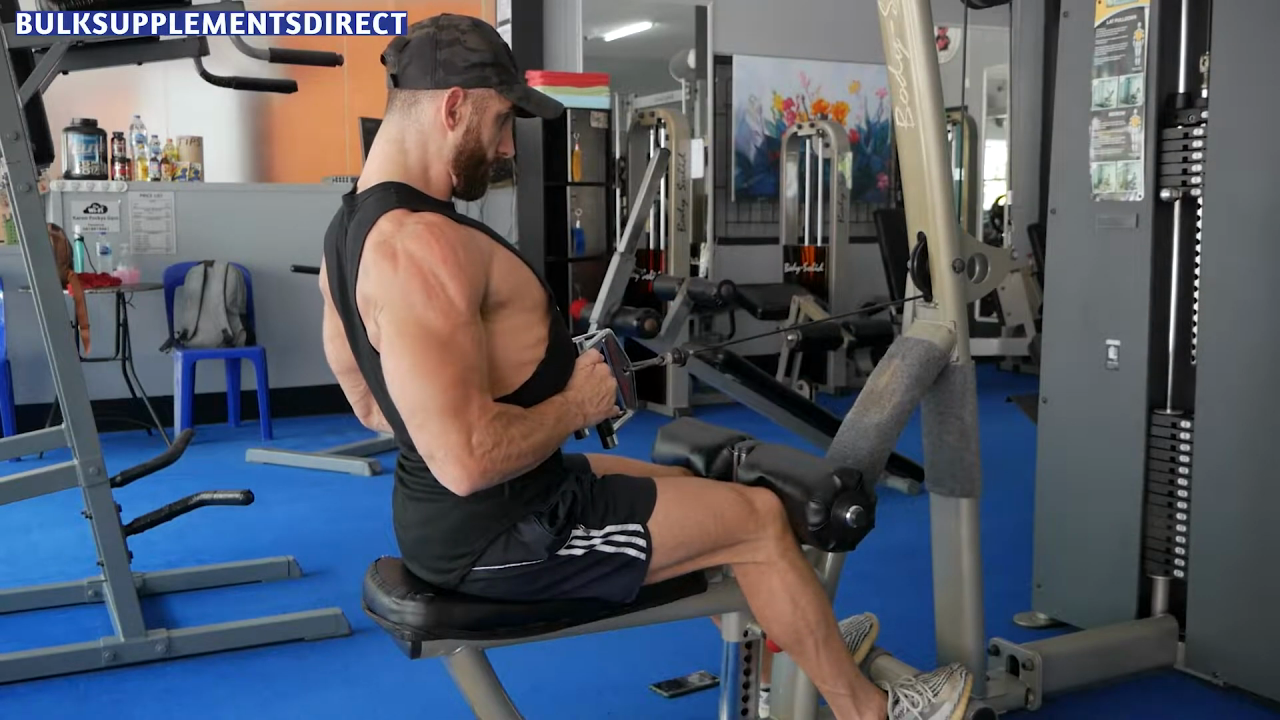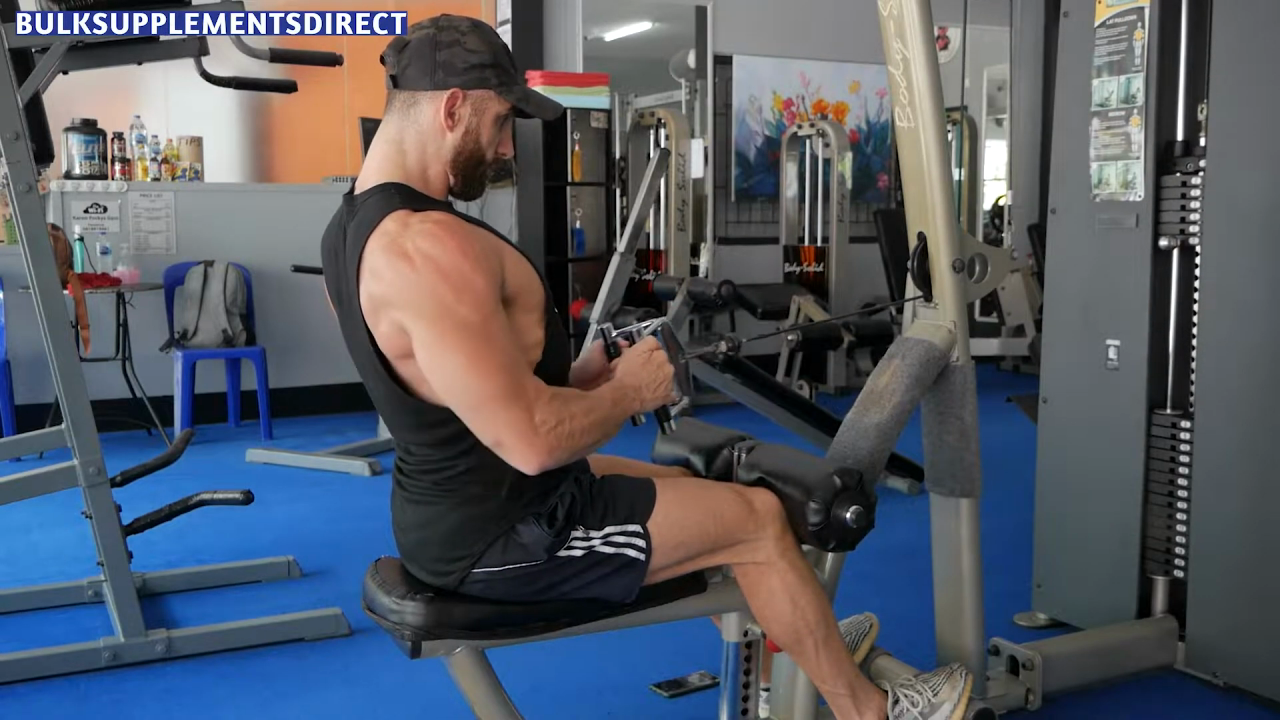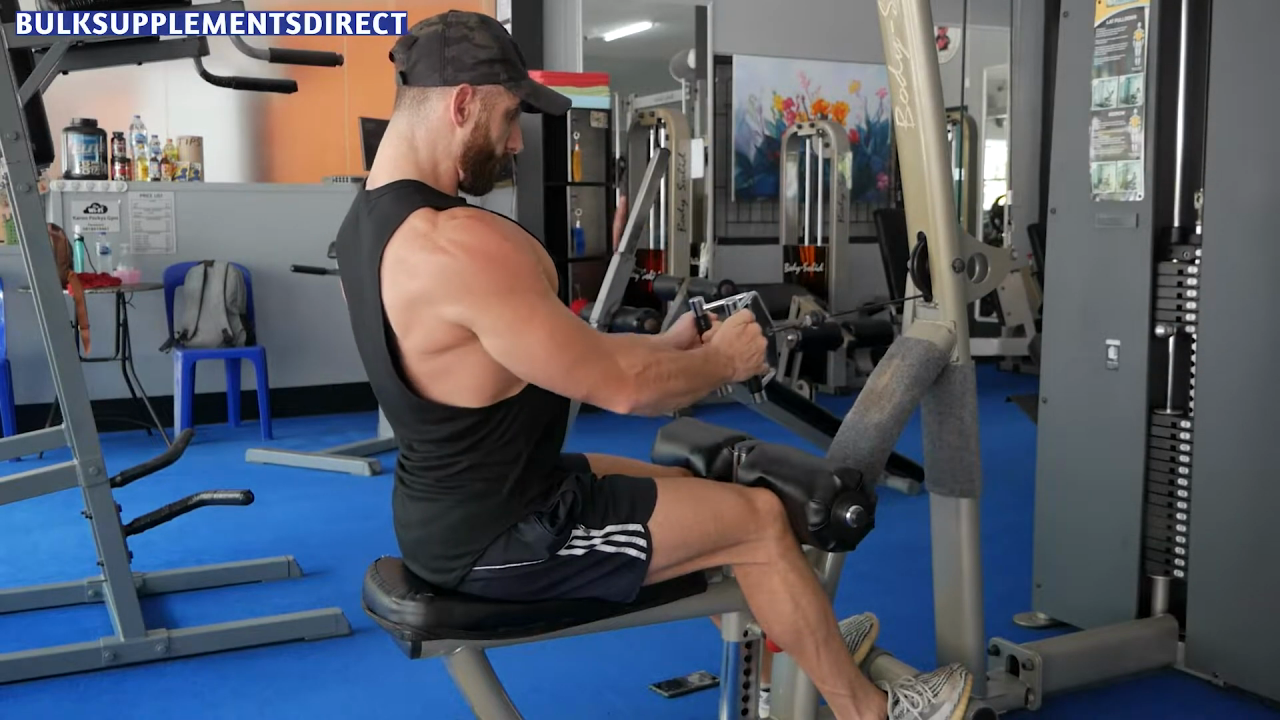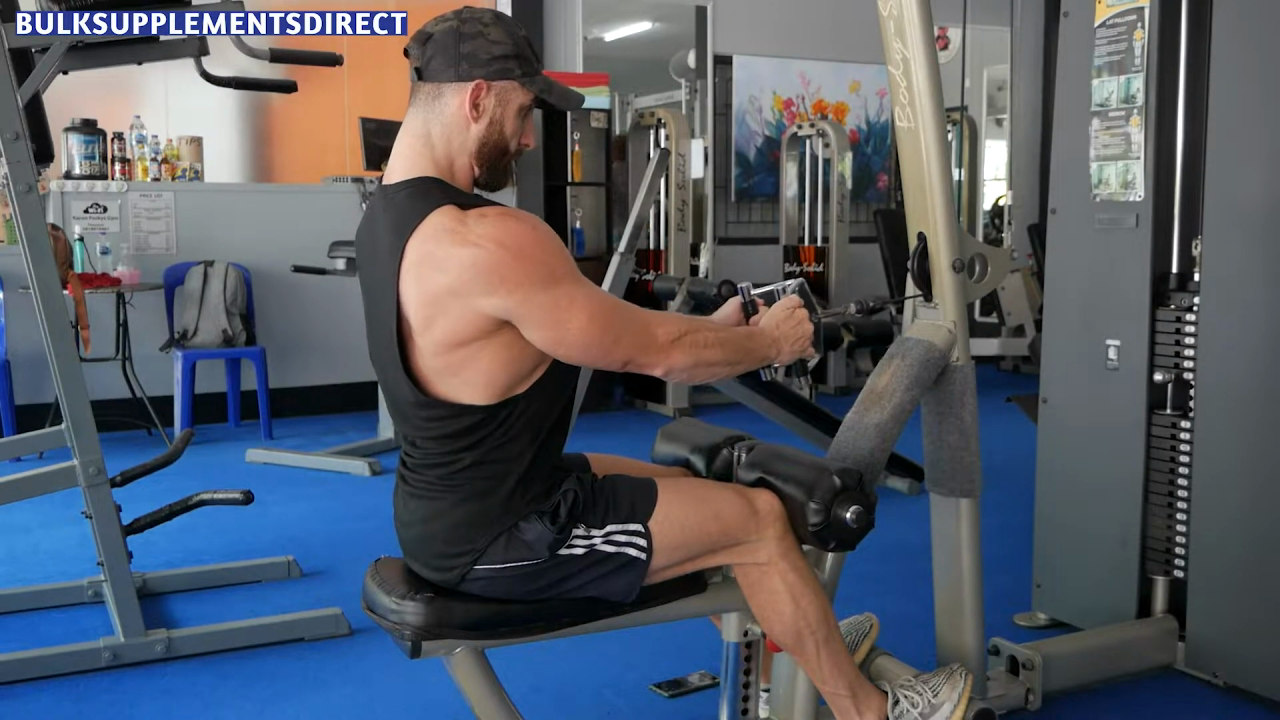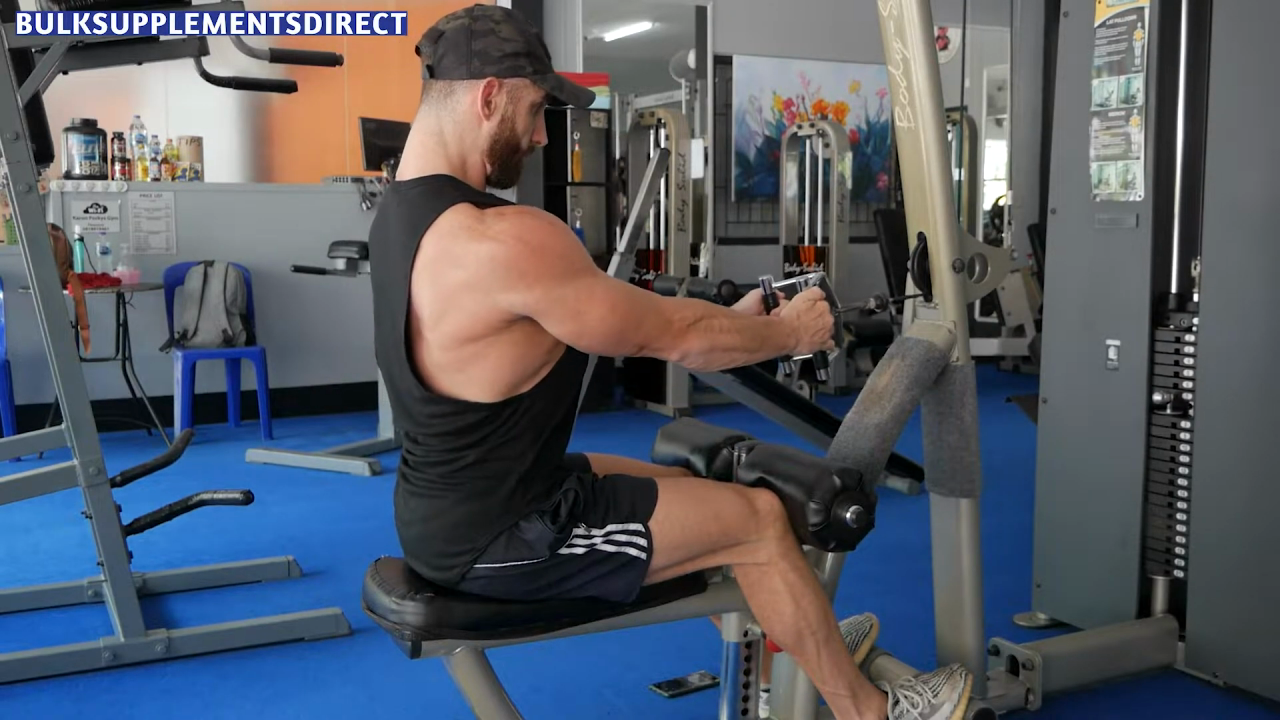
dt=0.4s
person 1, frame 1
left shoulder: (356, 226)
right shoulder: (420, 246)
left elbow: (373, 405)
right elbow: (468, 458)
left wrist: (549, 379)
right wrist: (576, 403)
left hip: (444, 516)
right hip: (499, 533)
left knee: (685, 487)
right knee: (758, 518)
left ankle: (801, 648)
person 1, frame 2
left shoulder: (354, 227)
right shoulder: (427, 249)
right elbow: (535, 440)
left wrist: (576, 374)
right wrist: (632, 391)
left hip: (446, 509)
right hip: (499, 534)
left knee: (687, 488)
right knee: (757, 518)
left ankle: (801, 647)
person 1, frame 3
left shoulder: (374, 220)
right shoulder: (459, 246)
right elbow: (621, 386)
left wrist: (667, 346)
right wrist: (726, 361)
left hip: (448, 506)
right hip: (500, 533)
left knee: (685, 486)
right knee: (758, 520)
left ankle: (802, 646)
person 1, frame 4
left shoulder: (391, 213)
right shoulder: (483, 244)
right elbow: (654, 350)
left wrist: (716, 328)
right wrist: (769, 342)
left hip: (449, 506)
right hip: (500, 533)
left knee: (688, 487)
right knee: (759, 520)
left ankle: (809, 646)
person 1, frame 5
left shoulder: (406, 208)
right shoulder: (499, 241)
right elbow: (672, 335)
left wrist: (740, 318)
right wrist: (789, 333)
left hip: (447, 505)
right hip: (498, 533)
left knee: (686, 487)
right knee: (758, 519)
left ankle: (799, 648)
